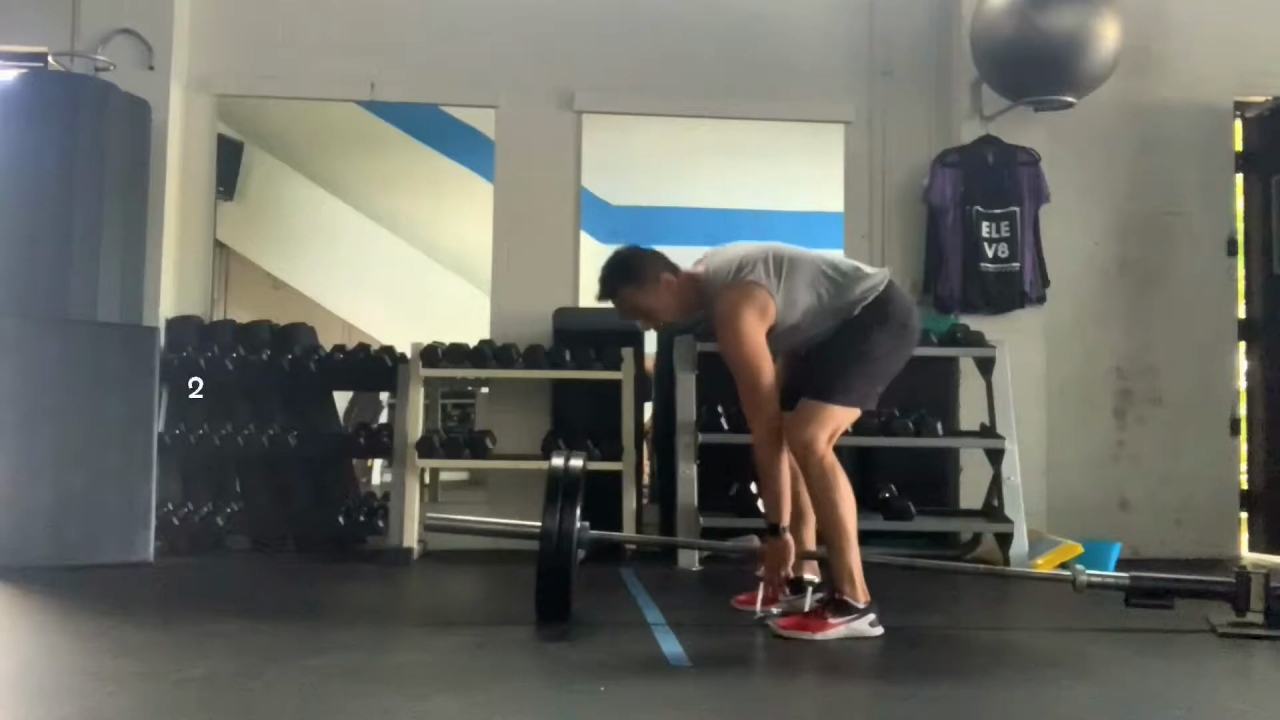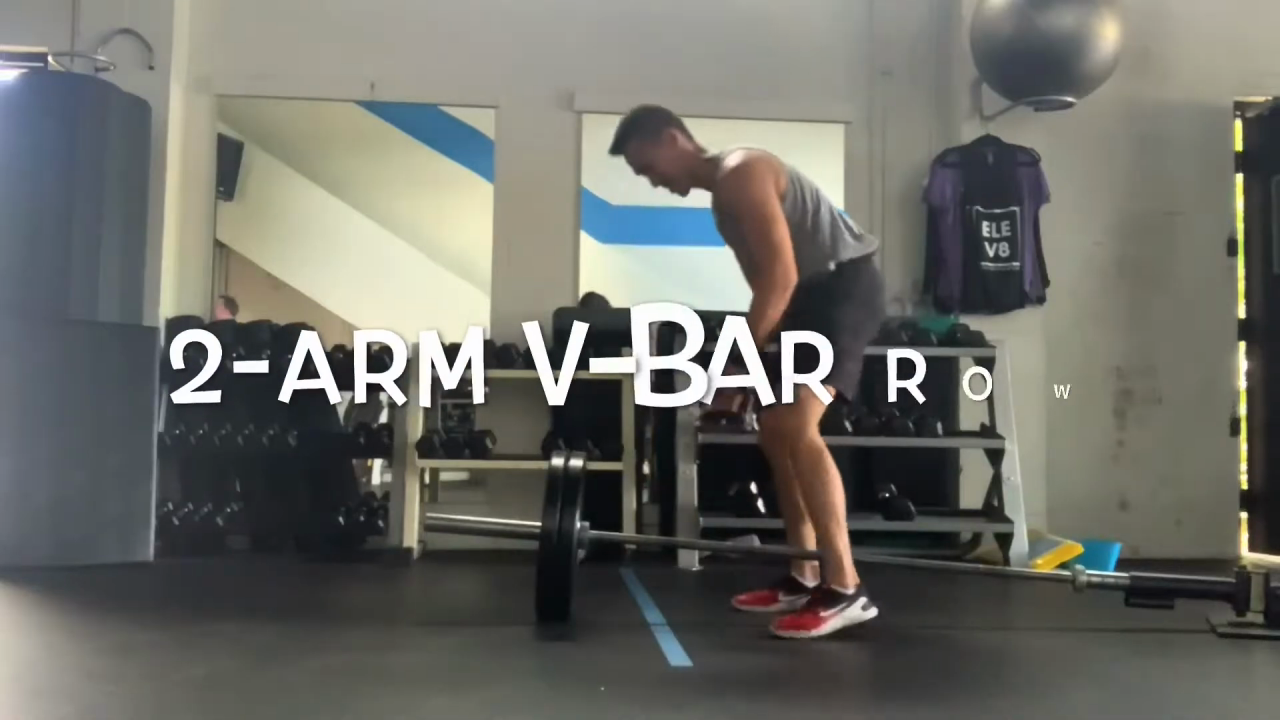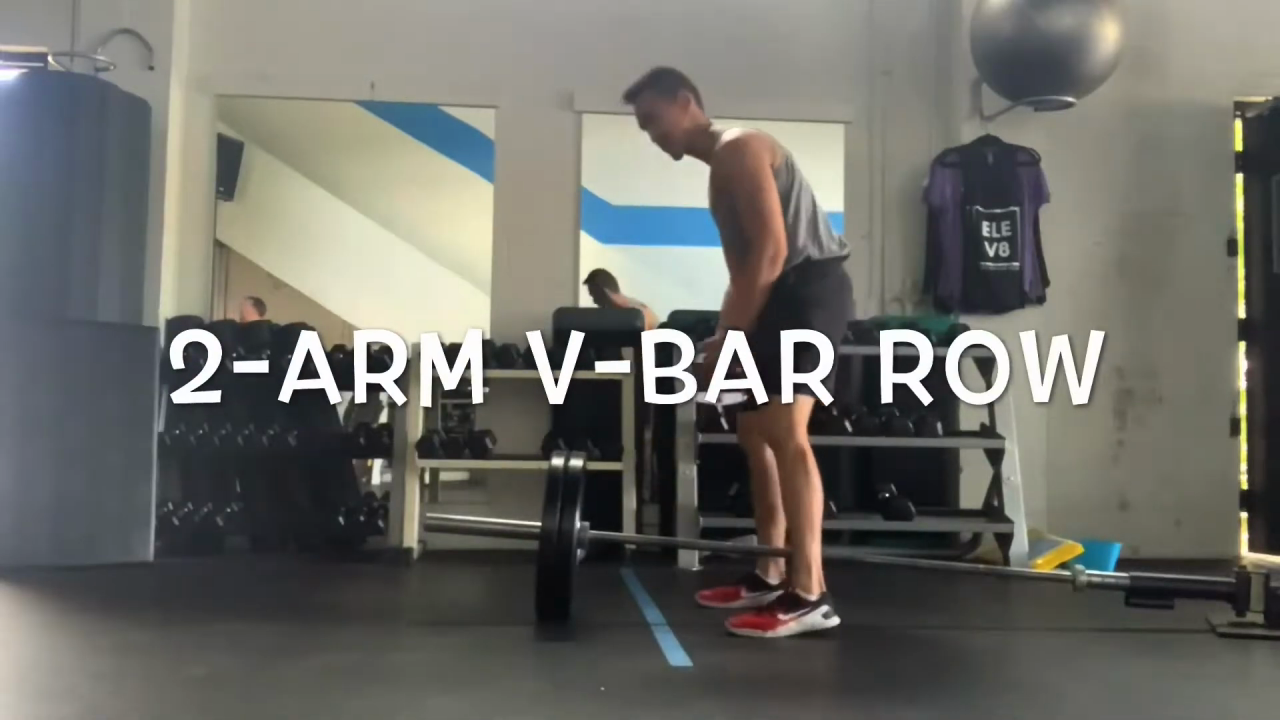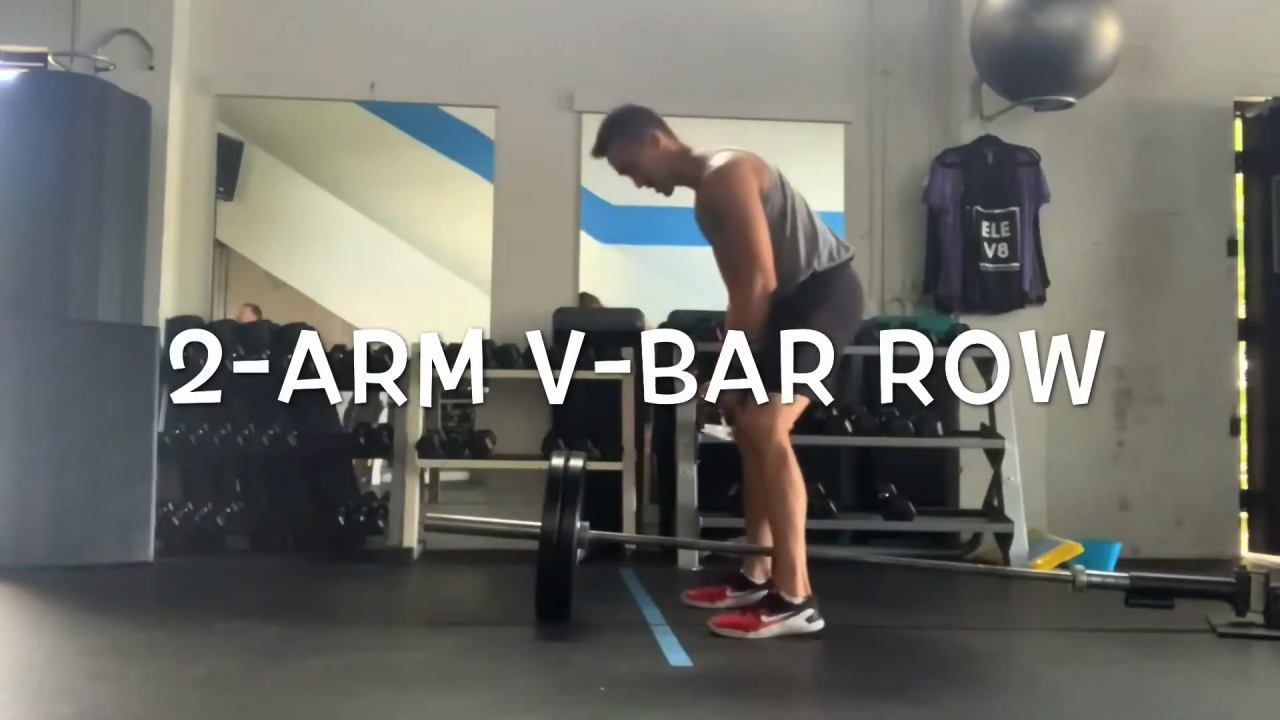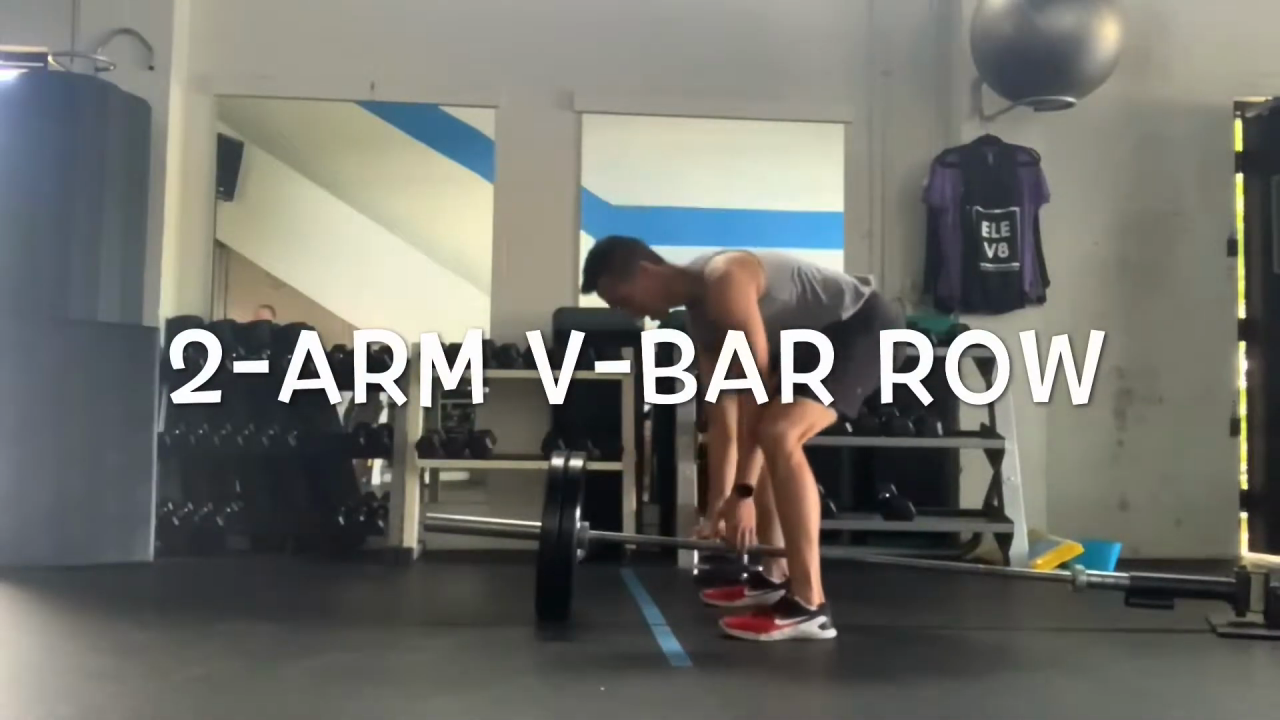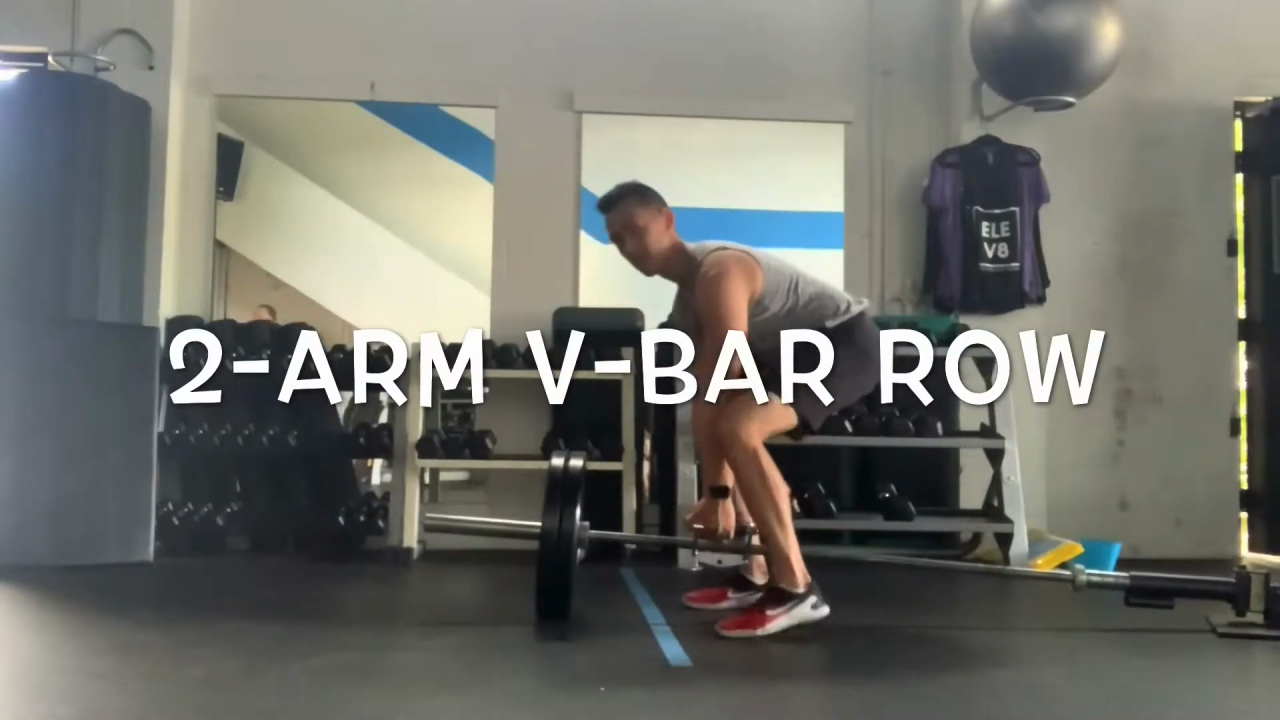
dt=0.7s
person 1, frame 1
left shoulder: (733, 308)
right shoulder: (707, 274)
left elbow: (763, 425)
left wrist: (776, 530)
left hip: (879, 317)
right hip: (844, 319)
left knee: (807, 438)
right knee: (788, 435)
left ankle: (853, 602)
right ankle: (802, 578)
person 1, frame 2
left shoulder: (741, 173)
right shoulder: (719, 195)
left elbow: (781, 273)
right elbow: (765, 279)
left hip: (844, 287)
right hip: (811, 295)
left knee: (796, 429)
right knee: (776, 431)
left ankle: (845, 589)
right ankle: (803, 576)
person 1, frame 3
left shoulder: (739, 149)
right shoulder: (720, 170)
left elbow: (772, 251)
right elbow: (742, 267)
left wrist: (730, 336)
right wrist: (724, 336)
left hip: (811, 288)
right hip: (786, 295)
left knee: (785, 434)
right knee: (755, 433)
left ankle: (809, 594)
right ankle: (769, 576)
person 1, frame 4
left shoulder: (726, 173)
right shoulder: (705, 201)
left elbow: (760, 280)
right elbow: (741, 291)
left hip: (824, 293)
right hip: (795, 301)
left knee: (766, 429)
right knee: (752, 430)
left ankle: (796, 599)
right ankle: (757, 576)
person 1, frame 5
left shoulder: (723, 280)
right shoulder: (699, 318)
left elbow: (754, 386)
right elbow: (724, 415)
left wrist: (742, 493)
right wrist: (716, 511)
left hip: (864, 327)
right hip: (823, 337)
left knee: (779, 434)
right knee: (759, 439)
left ankle: (808, 606)
right ankle: (774, 575)
person 1, frame 6
left shoulder: (718, 273)
right shoulder: (686, 297)
left elbow: (724, 387)
right elbow: (705, 398)
left wrist: (719, 493)
right wrist: (713, 490)
left hip: (846, 342)
right hip: (802, 349)
left knee: (738, 432)
right knee: (723, 433)
left ankle: (796, 590)
right ankle: (756, 577)
